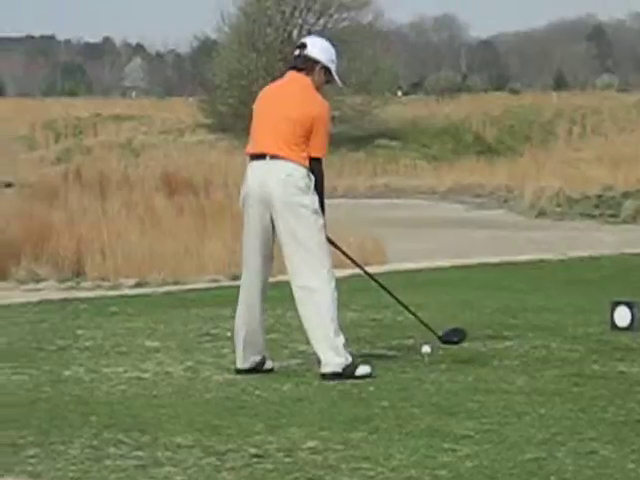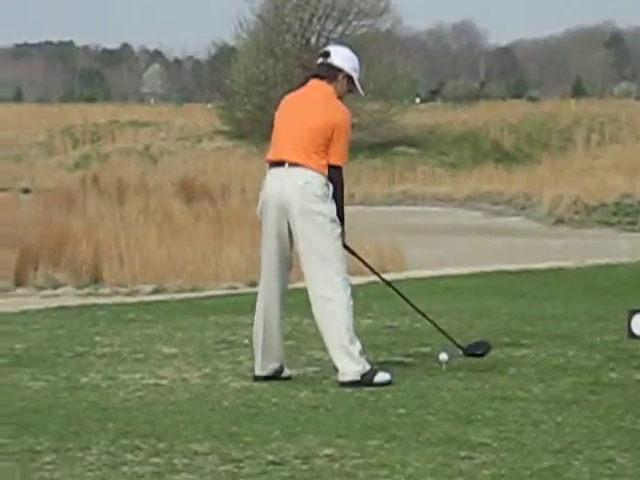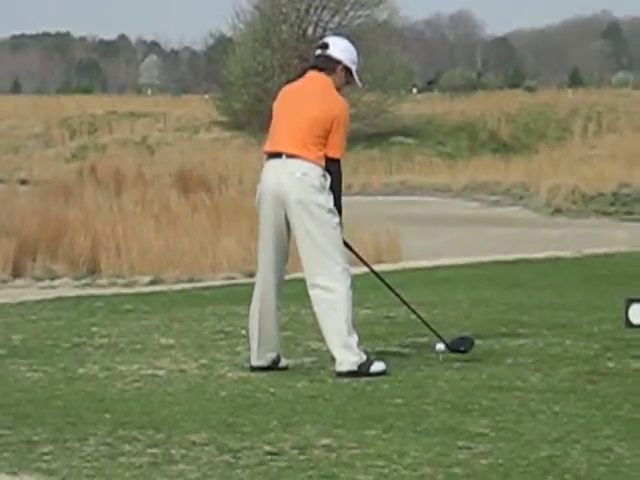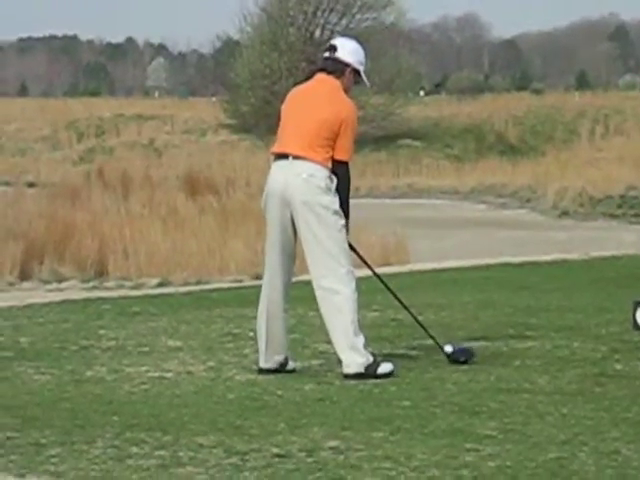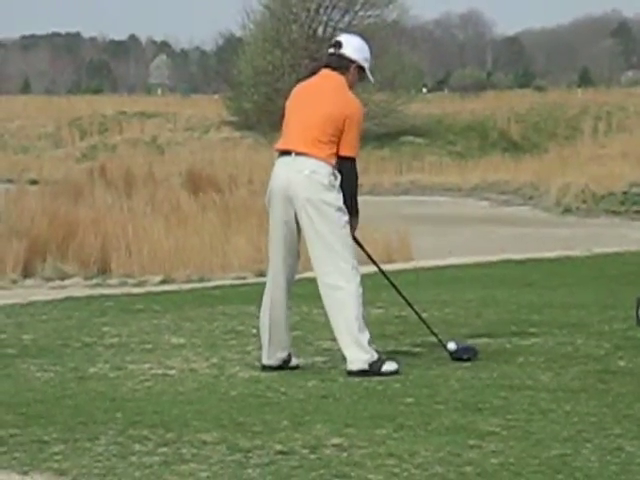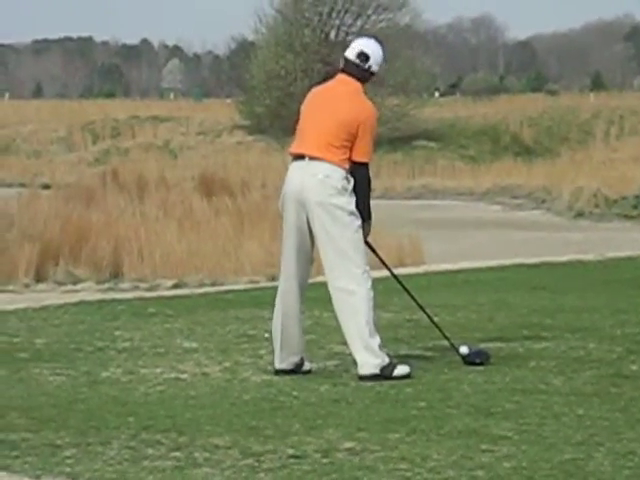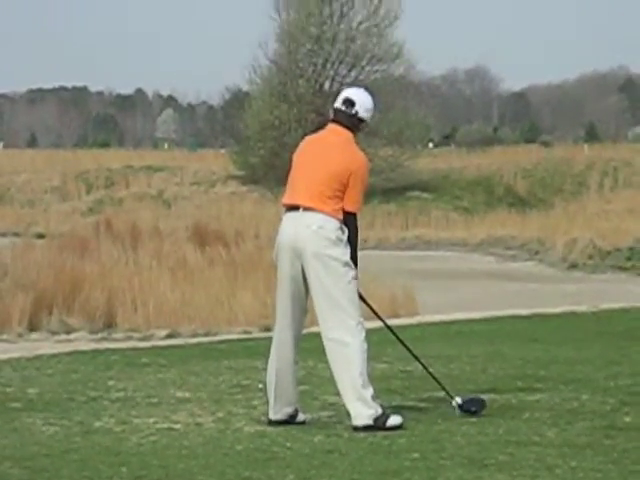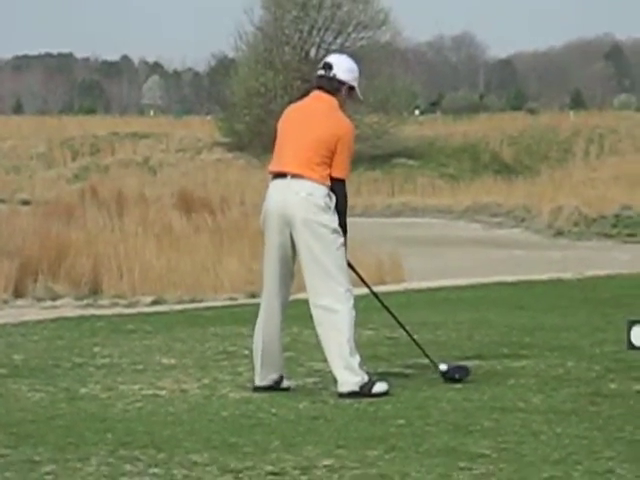
dt=0.4s
person 1, frame 1
left shoulder: (266, 93)
right shoulder: (317, 104)
right elbow: (315, 163)
right wrist: (320, 211)
left hip: (255, 176)
right hip: (289, 179)
left knee: (253, 273)
right knee: (314, 273)
left ankle: (249, 356)
right ankle: (334, 360)
person 1, frame 2
left shoulder: (289, 100)
right shoulder: (338, 112)
right elbow: (334, 172)
right wrist: (339, 222)
left hip: (274, 183)
right hip: (307, 187)
left knee: (271, 280)
right knee: (330, 282)
left ankle: (267, 364)
right ankle: (352, 368)
person 1, frame 3
left shoulder: (287, 91)
right shoulder: (337, 104)
right elbow: (333, 164)
right wrist: (337, 212)
left hip: (271, 174)
right hip: (305, 178)
left knee: (268, 271)
right knee: (330, 274)
left ankle: (264, 354)
right ankle: (349, 358)
person 1, frame 4
left shoulder: (295, 93)
right shoulder: (345, 107)
right elbow: (340, 167)
right wrist: (343, 215)
left hip: (278, 176)
right hip: (311, 181)
left knee: (275, 273)
right knee: (335, 275)
left ankle: (271, 356)
right ankle: (355, 360)
person 1, frame 5
left shoulder: (300, 89)
right shoulder: (350, 104)
right elbow: (347, 163)
right wrist: (352, 212)
left hip: (282, 172)
right hip: (315, 177)
left knee: (279, 269)
right knee: (339, 271)
left ankle: (275, 352)
right ankle: (360, 357)
person 1, frame 6
left shoulder: (315, 93)
right shoulder: (365, 109)
right elbow: (360, 169)
right wrist: (365, 217)
left hip: (296, 177)
right hip: (328, 182)
left knee: (292, 274)
right knee: (351, 275)
left ankle: (287, 357)
right ankle: (371, 362)
person 1, frame 7
left shoulder: (307, 143)
right shoulder: (356, 159)
right elbow: (349, 216)
right wrist: (352, 264)
left hip: (289, 227)
right hip: (322, 232)
left knee: (287, 323)
right knee: (344, 326)
left ankle: (281, 407)
right ankle: (364, 412)
person 1, frame 8
left shoulder: (291, 111)
right shoulder: (342, 124)
right elbow: (337, 183)
right wrist: (342, 231)
left hip: (276, 194)
right hip: (310, 198)
left knee: (274, 290)
right knee: (333, 294)
left ankle: (267, 373)
right ankle: (351, 379)
